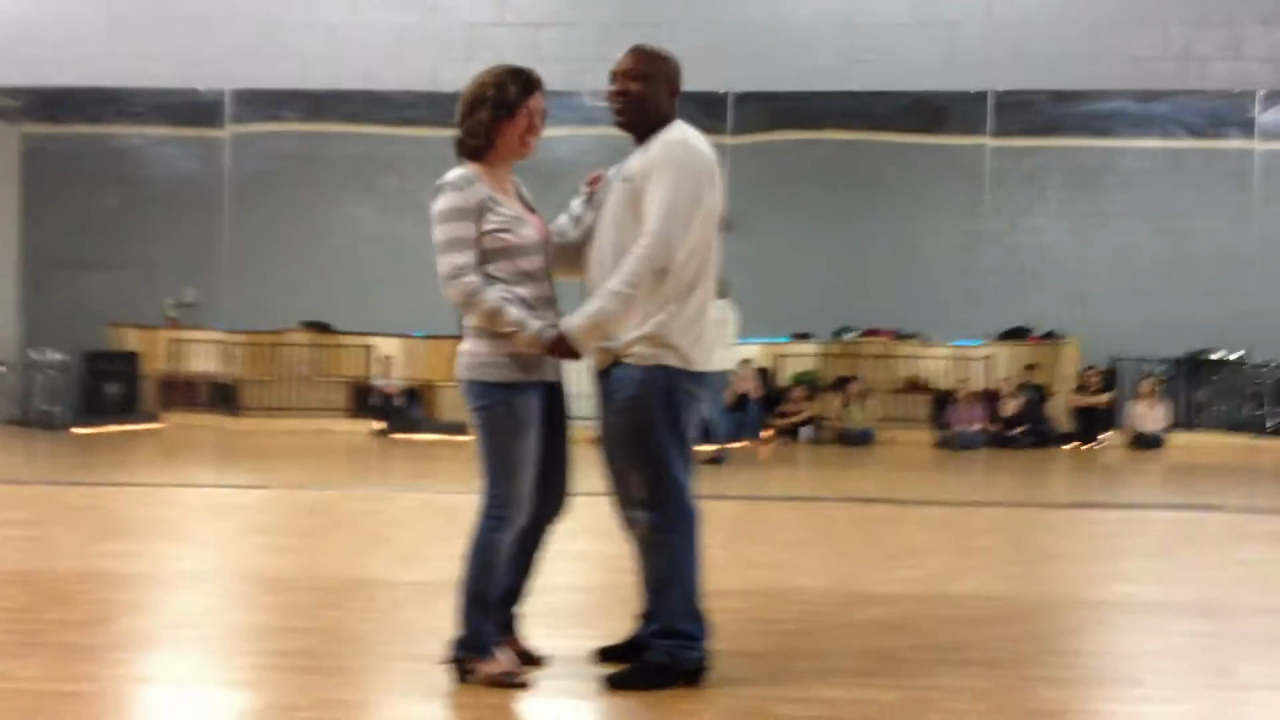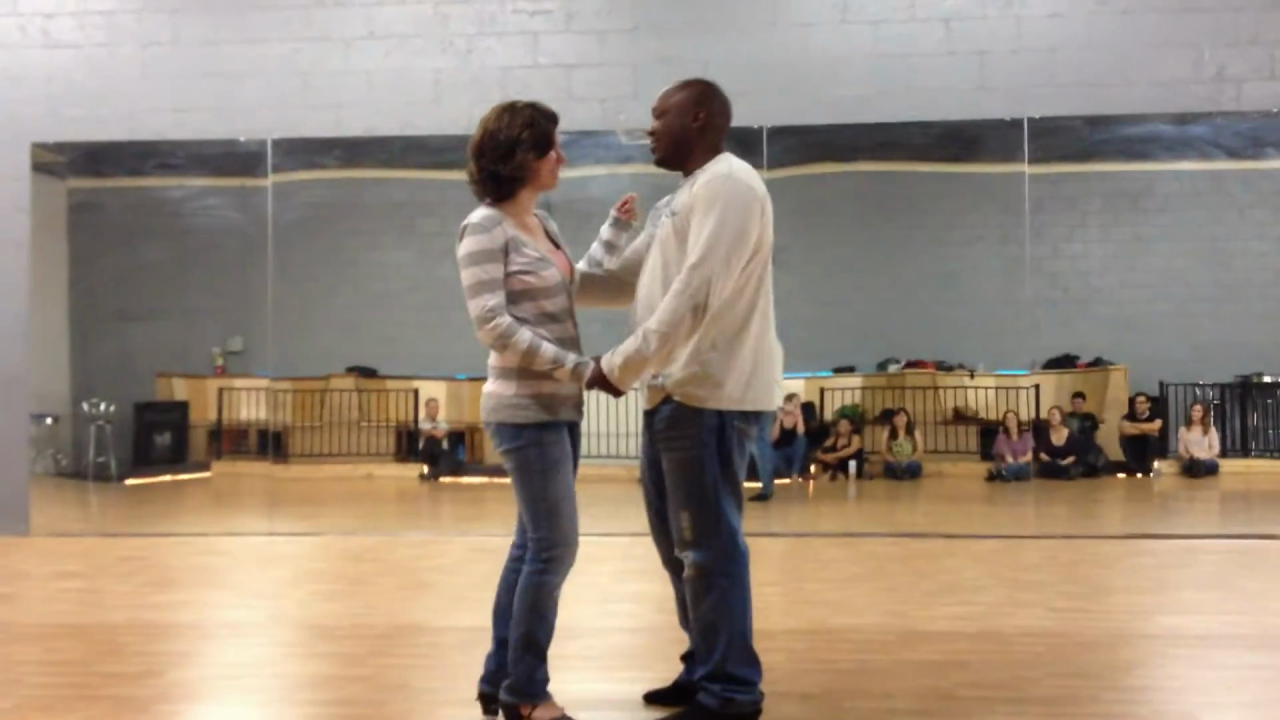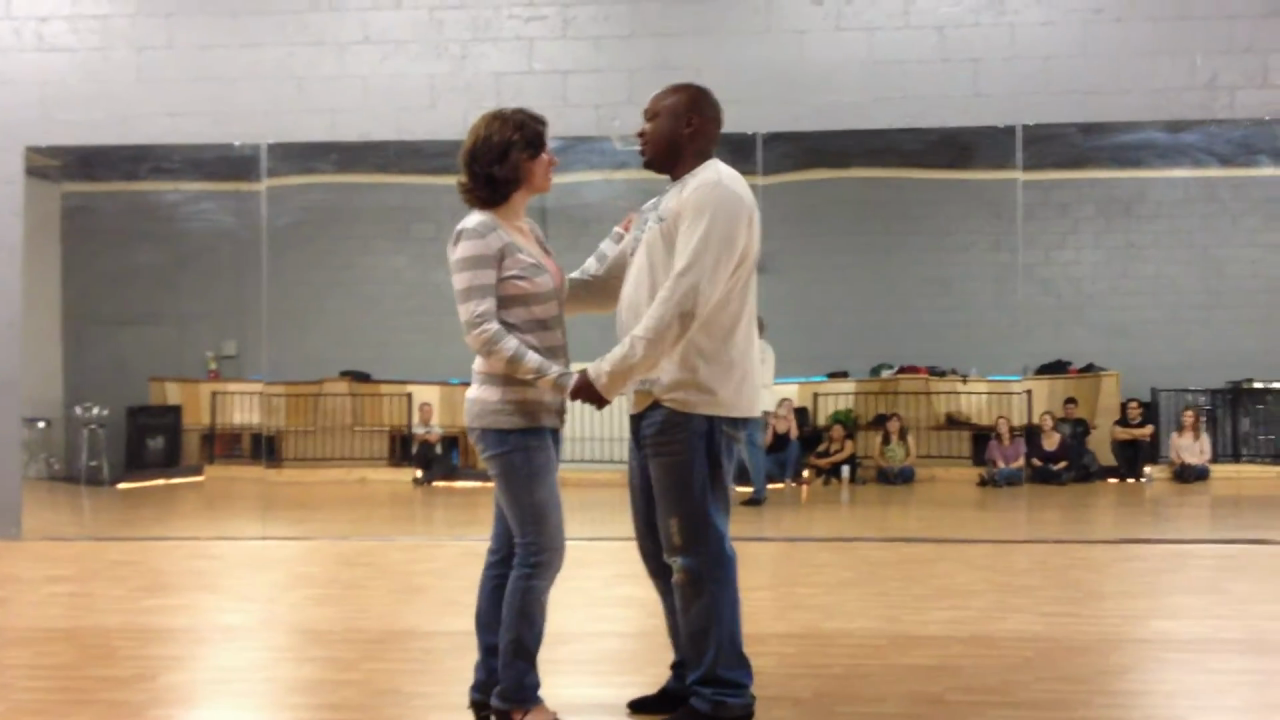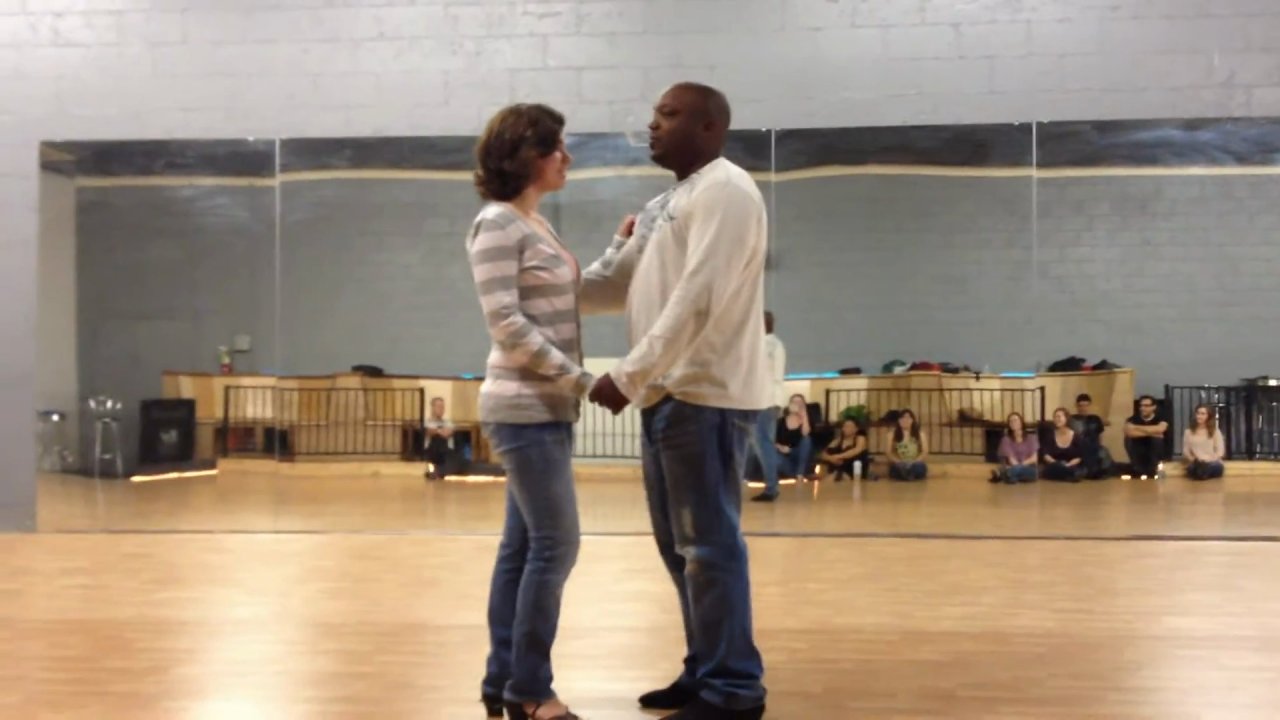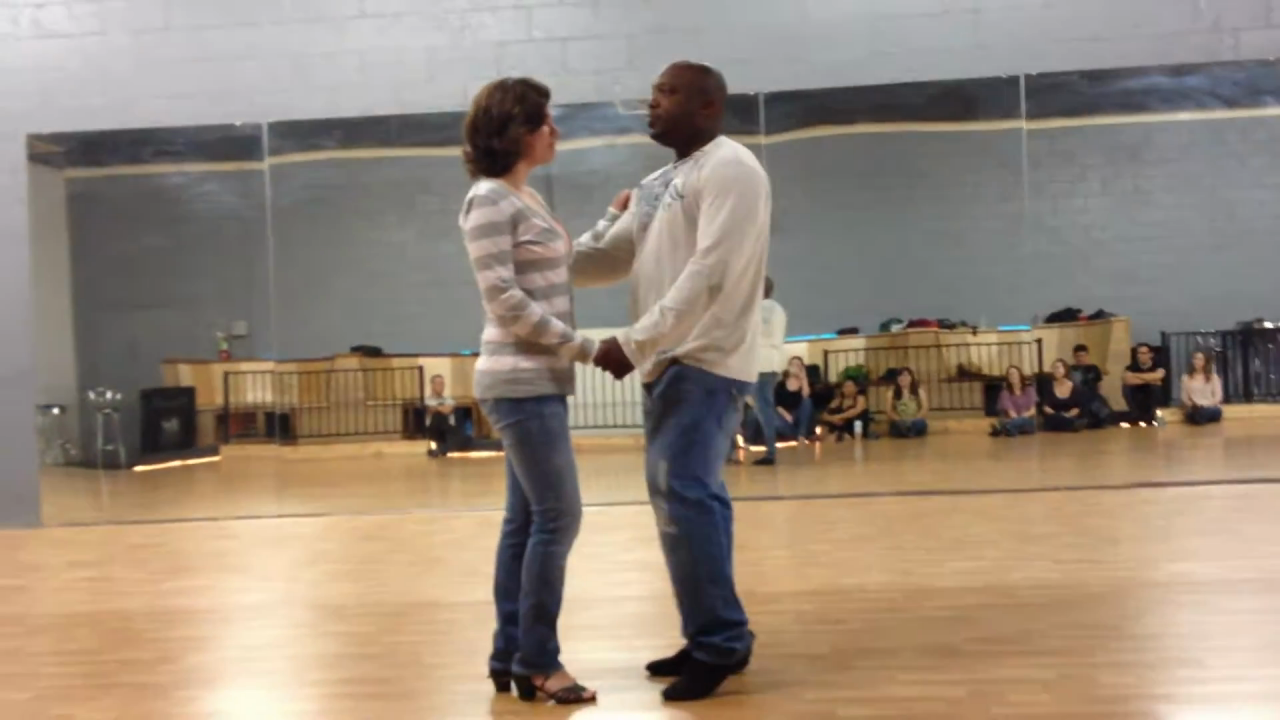
dt=0.5s
person 1, frame 1
left shoulder: (681, 152)
right shoulder: (637, 162)
left elbow: (657, 258)
right elbow: (603, 253)
left wrist: (582, 326)
left hip: (658, 359)
right hip: (627, 356)
left knee: (661, 504)
right knee: (642, 504)
left ankle: (679, 647)
right ankle: (659, 630)
person 1, frame 2
left shoulder: (727, 185)
right shoulder: (690, 194)
left elbow: (696, 295)
right elbow: (639, 278)
left wrist: (619, 366)
left hip: (711, 396)
right hip: (677, 393)
left knee: (707, 546)
right knee: (678, 540)
right ankle: (705, 667)
person 1, frame 3
left shoulder: (716, 191)
right shoulder: (669, 202)
left elbow: (683, 302)
right elbow: (611, 280)
left wrist: (606, 375)
left hip: (696, 403)
right hip: (659, 400)
left knee: (696, 552)
right knee: (664, 548)
person 1, frame 4
left shoulder: (725, 190)
right shoulder: (671, 203)
left elbow: (698, 300)
right elbow: (620, 284)
left wrist: (627, 375)
left hip: (706, 399)
right hip: (670, 397)
left knee: (709, 543)
right knee: (680, 544)
person 1, frame 5
left shoulder: (730, 168)
right shoulder: (660, 183)
left elbow: (709, 273)
right elbow: (611, 256)
left wrist: (634, 341)
left hip: (705, 363)
right hip: (670, 363)
left knee: (681, 495)
right knee: (689, 499)
left ankle: (720, 640)
right ankle: (710, 637)
person 2, frame 1
left shoulder: (515, 188)
right shoulder: (461, 186)
right elbow: (460, 282)
right wrist: (539, 333)
left hip: (539, 370)
right hip: (500, 369)
left knee: (545, 502)
right knee: (507, 508)
left ankle: (498, 622)
right ankle: (475, 646)
person 2, frame 2
left shoulder: (541, 223)
right shoulder: (485, 228)
left elbow: (576, 291)
right elbow: (492, 325)
left wrist: (617, 228)
right wrist: (580, 368)
left hip: (556, 408)
right hip: (525, 410)
left knee: (534, 546)
right knee: (554, 546)
person 2, frame 3
left shoulder: (528, 230)
right shoulder: (479, 232)
left elbow: (563, 298)
right elbow: (481, 332)
right wrist: (561, 378)
left hip: (536, 415)
right hip: (510, 415)
left knee: (510, 551)
right knee: (540, 551)
person 2, frame 4
left shoulder: (536, 223)
right shoulder: (498, 223)
left elbow: (571, 302)
right elbow: (507, 325)
right wrist: (581, 378)
left hip: (545, 408)
right hip: (525, 408)
left knee: (524, 546)
right knee: (555, 545)
person 2, frame 5
left shoulder: (528, 198)
right shoulder: (488, 199)
left elbow: (564, 272)
right elbow: (504, 299)
left wrist: (614, 220)
right wrist: (584, 346)
left hip: (539, 381)
right hip: (521, 382)
left knee: (526, 520)
right knee: (557, 517)
left ankle: (510, 654)
right ankle: (535, 660)
